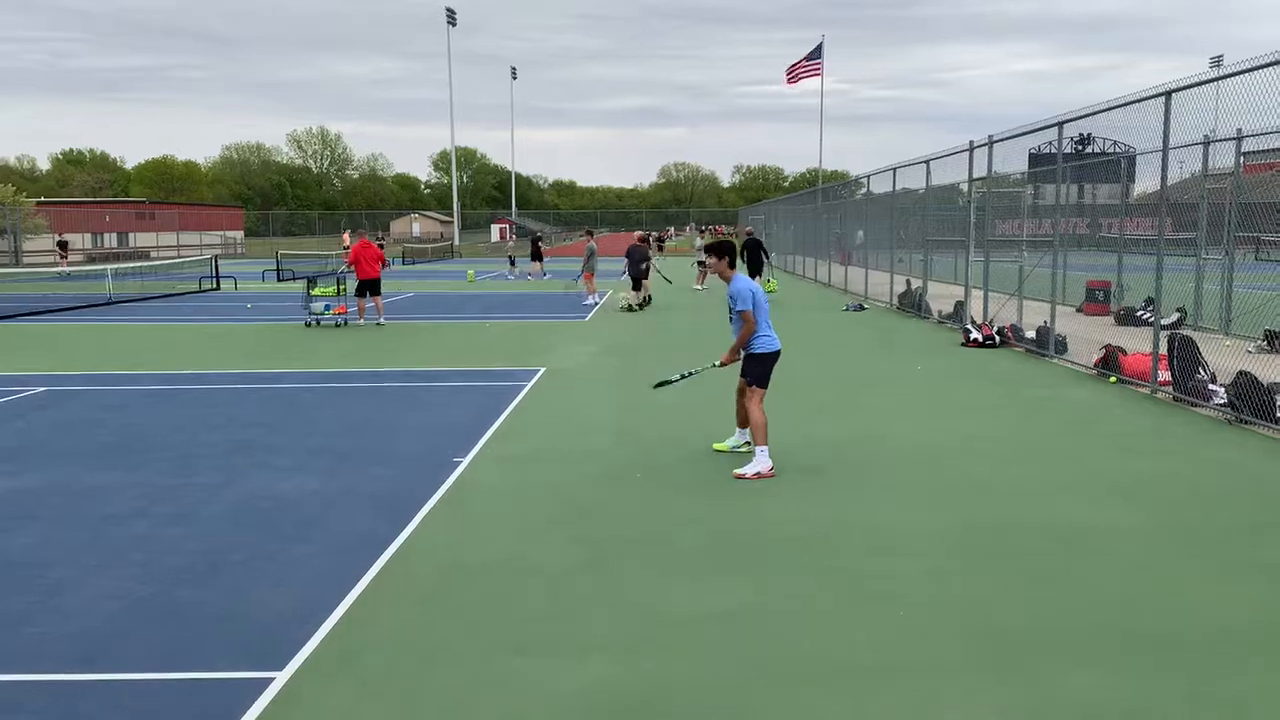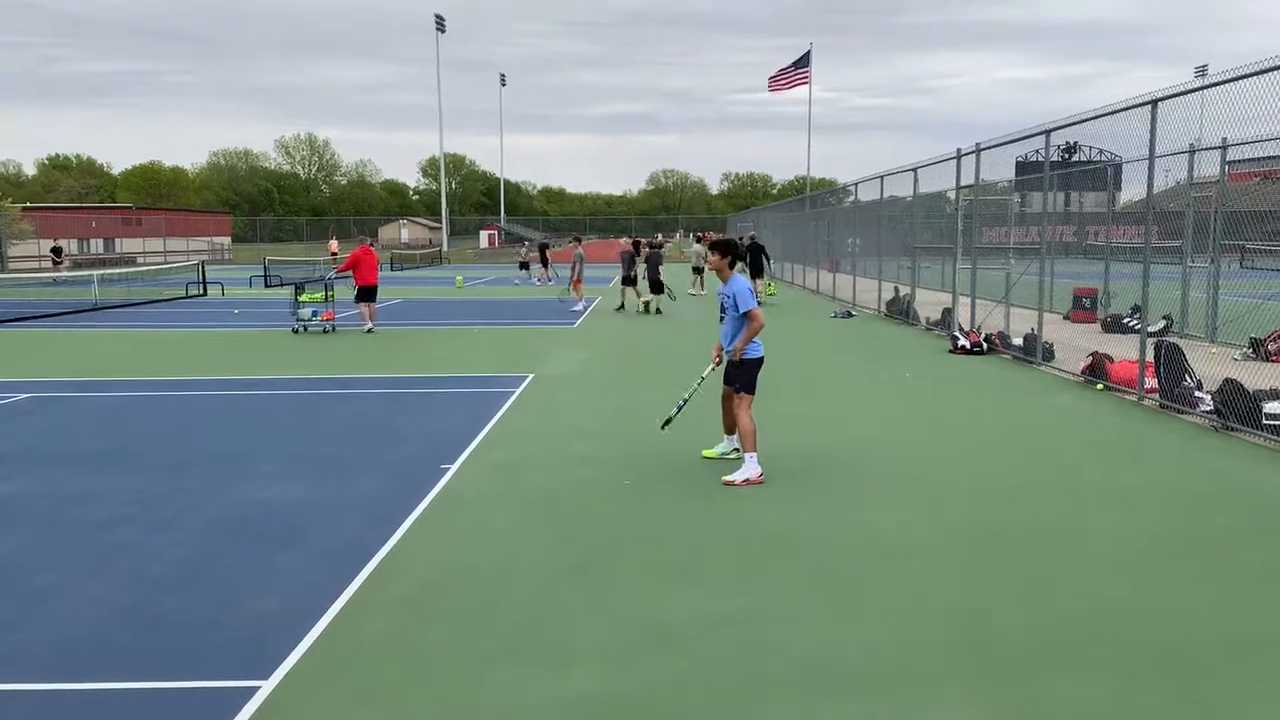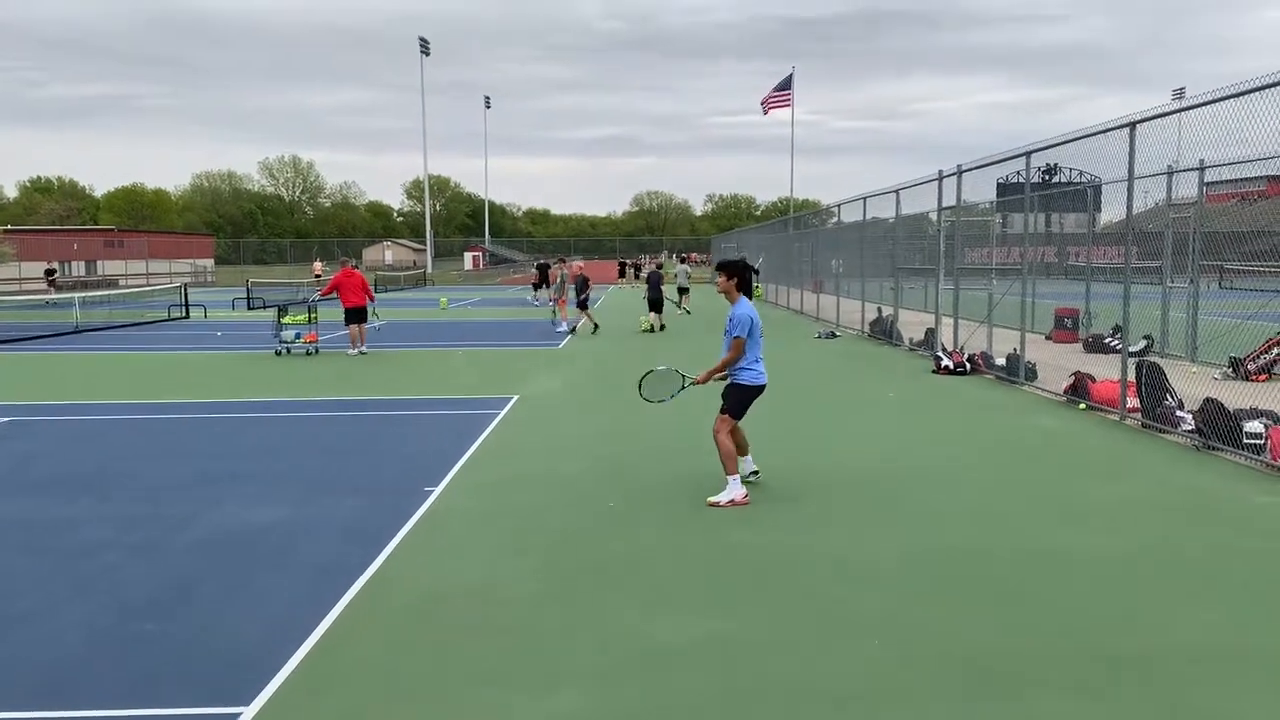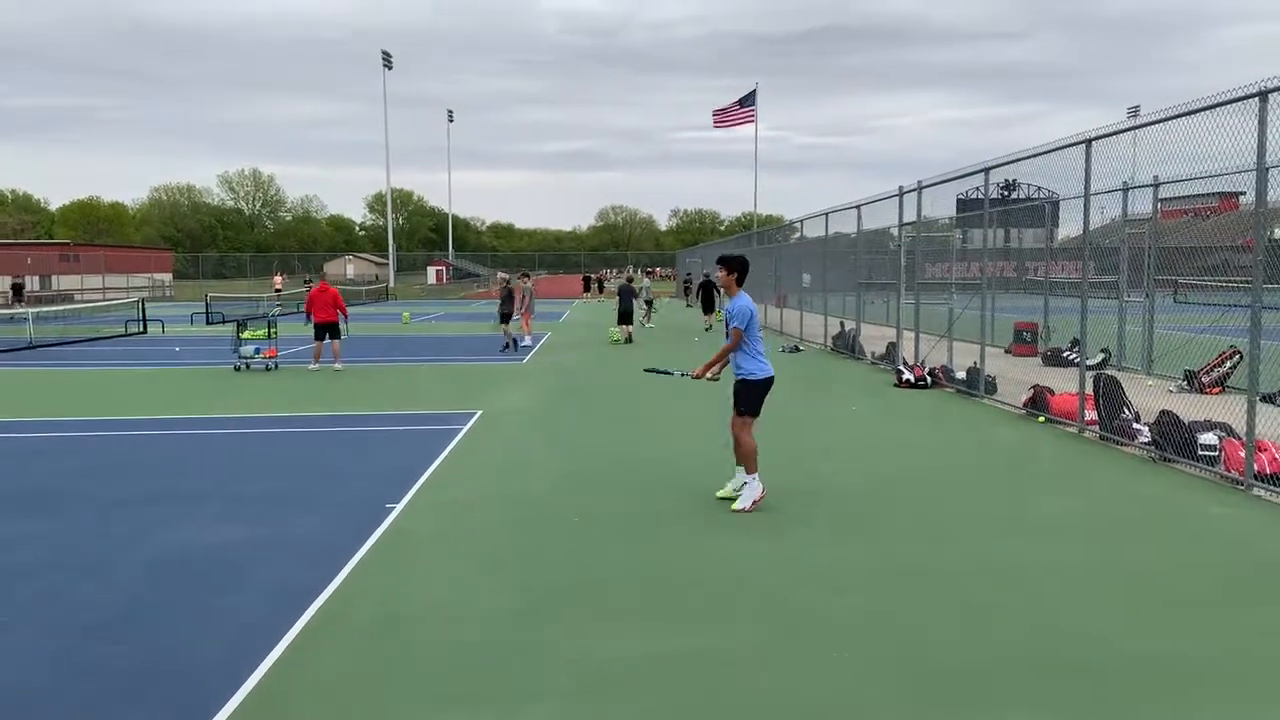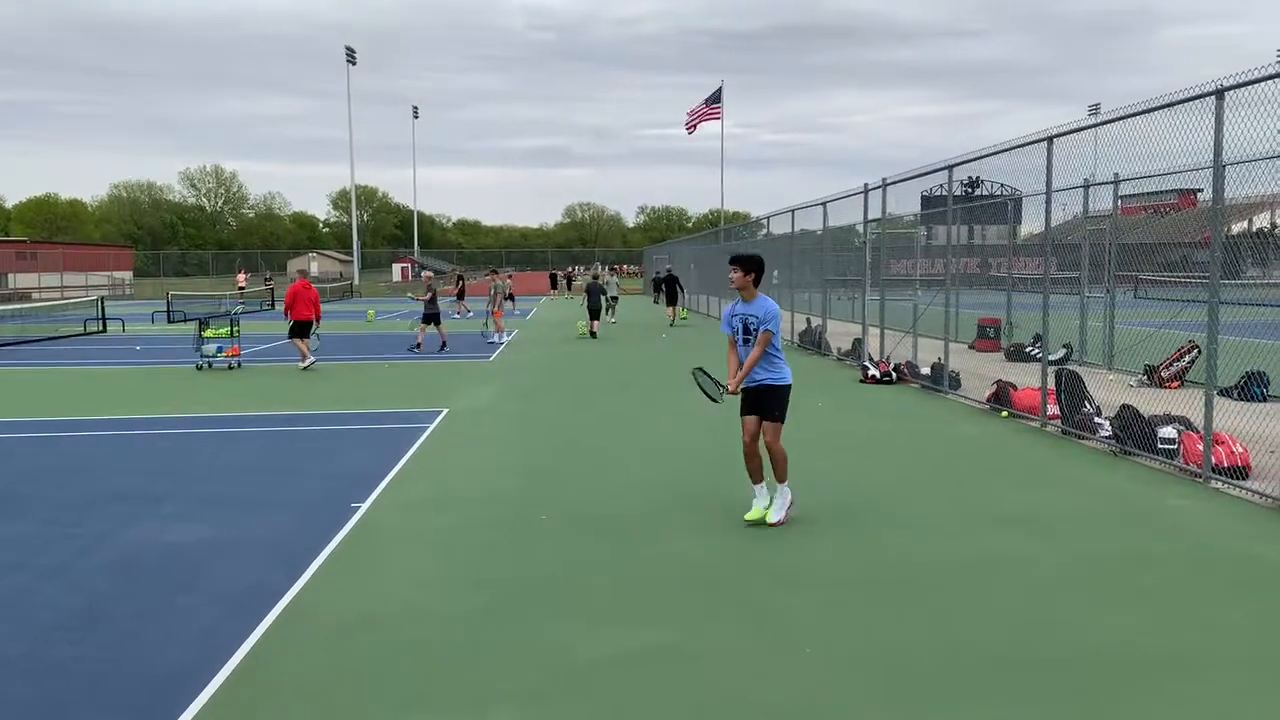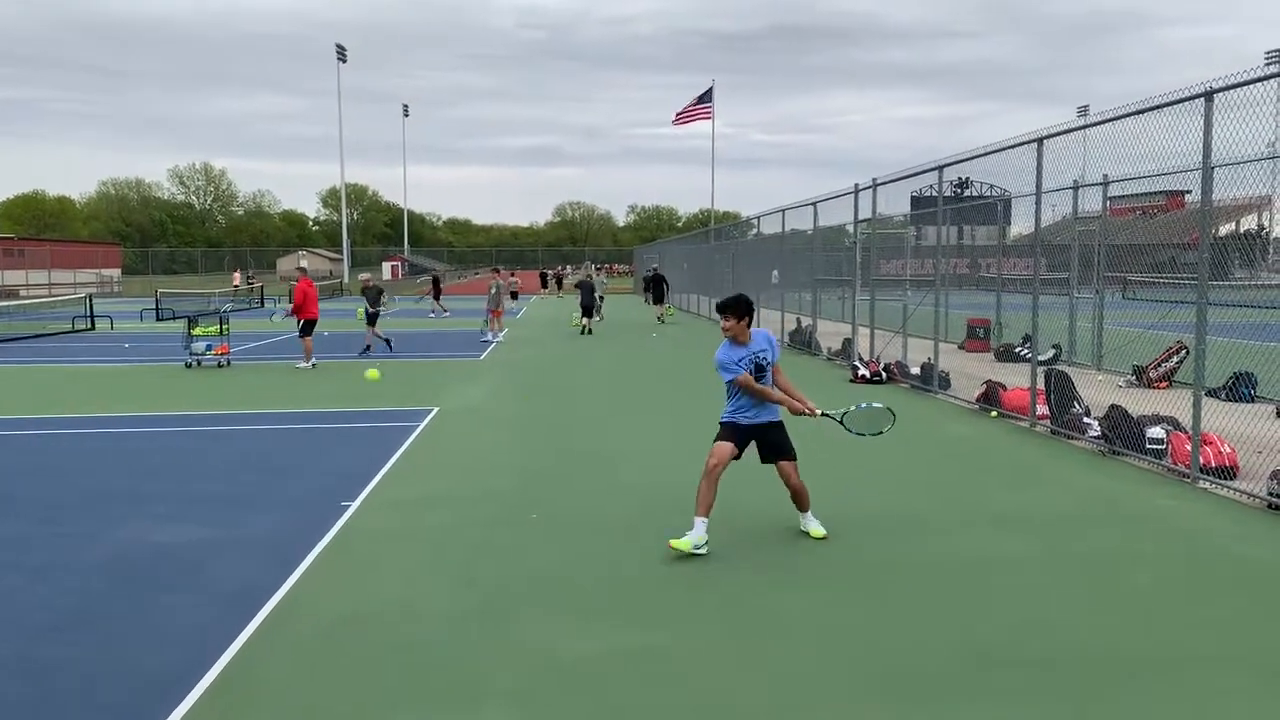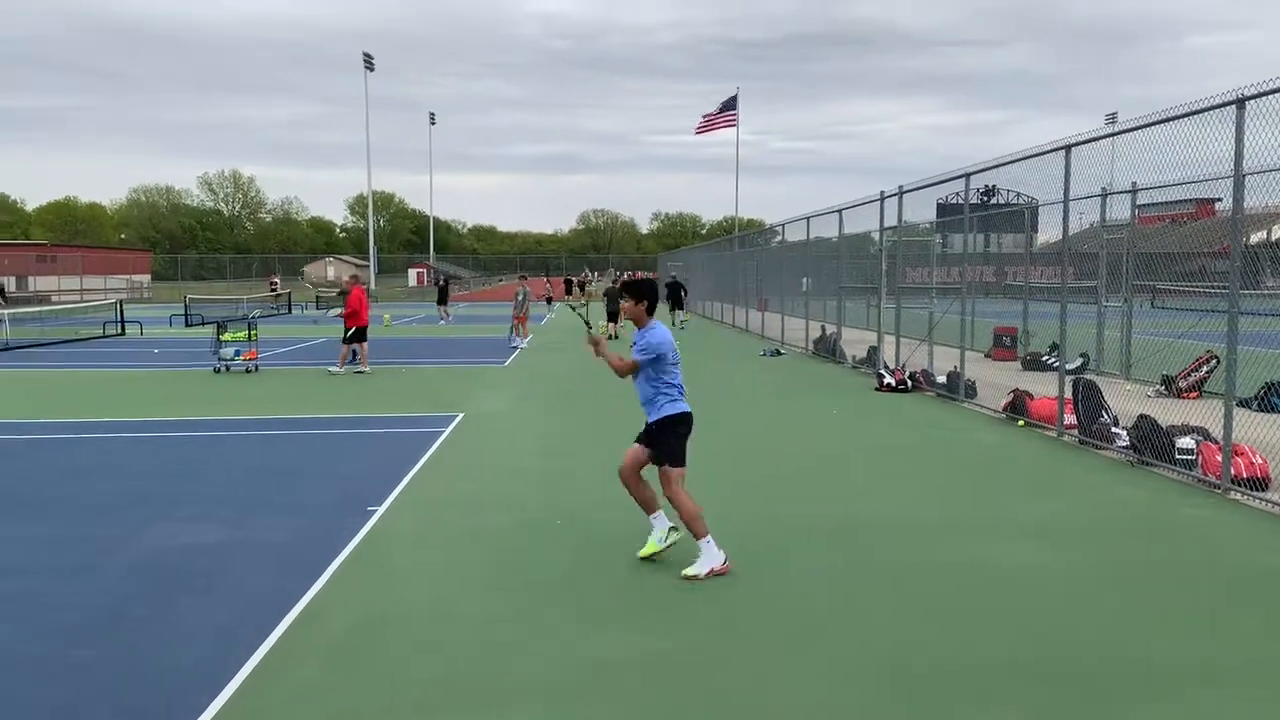
dt=0.7s
person 1, frame 1
left shoulder: (740, 287)
right shoulder: (736, 284)
left elbow: (750, 326)
left wrist: (732, 352)
right wrist: (738, 350)
left hip: (763, 349)
right hip: (757, 348)
left knee: (753, 402)
right knee: (742, 392)
left ankle: (763, 462)
right ankle: (742, 438)
person 1, frame 2
left shoulder: (740, 287)
right shoulder: (723, 286)
left elbow: (757, 322)
left wrist: (738, 348)
right wrist: (719, 347)
left hip: (746, 356)
right hip: (734, 354)
left knee: (740, 408)
right knee: (726, 398)
left ankle: (752, 468)
right ankle: (730, 445)
person 1, frame 3
left shoulder: (742, 313)
right shoulder: (737, 308)
left elbow: (735, 354)
left wrist: (709, 373)
right wrist: (724, 371)
left hip: (746, 380)
right hip: (744, 377)
left knee: (720, 429)
right knee: (730, 424)
left ankle: (736, 489)
right ankle: (747, 466)
person 1, frame 4
left shoulder: (742, 306)
right shoulder: (732, 304)
left elbow: (732, 344)
left wrist: (706, 366)
right wrist: (718, 367)
left hip: (756, 376)
right hip: (746, 375)
left knee: (743, 430)
right knee: (736, 428)
left ankle: (753, 487)
right ankle: (740, 481)
person 1, frame 5
left shoulder: (769, 308)
right shoulder: (731, 311)
left elbow: (759, 349)
right elbow: (733, 348)
left wrist: (738, 379)
right wrist: (732, 379)
left hip: (775, 381)
right hip: (750, 384)
left knee: (771, 440)
right knee: (748, 441)
left ankle: (783, 494)
right ankle: (761, 497)
person 1, frame 6
left shoulder: (767, 339)
right shoulder: (723, 356)
left elbow: (777, 377)
right elbow: (756, 389)
left wrist: (806, 403)
right wrist: (793, 405)
left hip: (769, 420)
right hip: (735, 421)
left knee: (792, 479)
right knee: (713, 466)
left ankle: (807, 519)
right ankle: (698, 535)
person 1, frame 7
left shoulder: (653, 337)
right shoulder: (647, 333)
left elbow: (623, 371)
right elbow: (633, 371)
left wrist: (602, 347)
right wrist: (603, 348)
left hip: (671, 417)
right hip: (658, 418)
left knee: (672, 488)
right knee: (627, 469)
left ankle: (713, 554)
right ankle: (663, 529)
